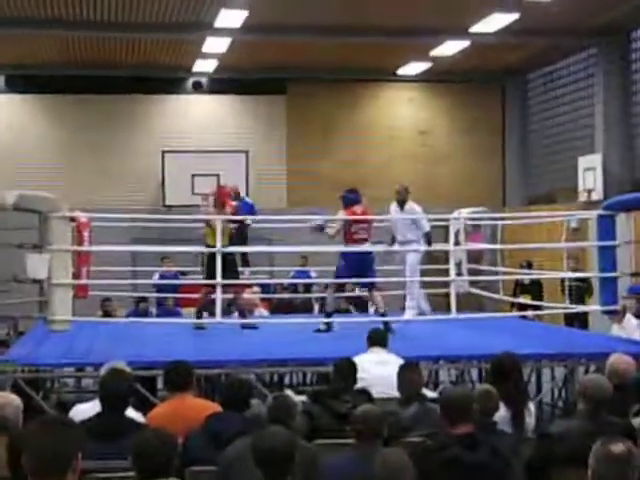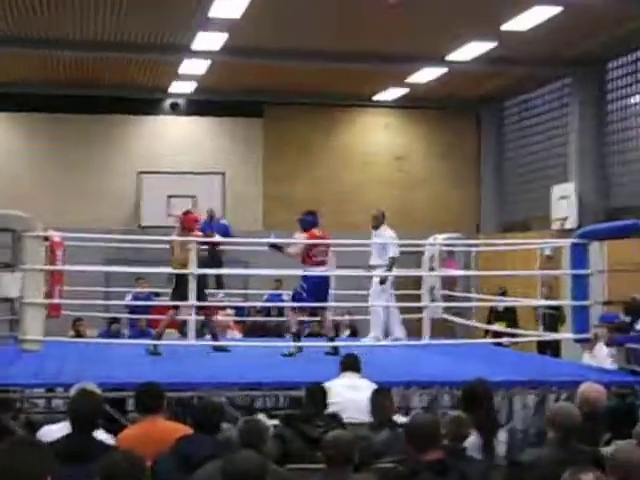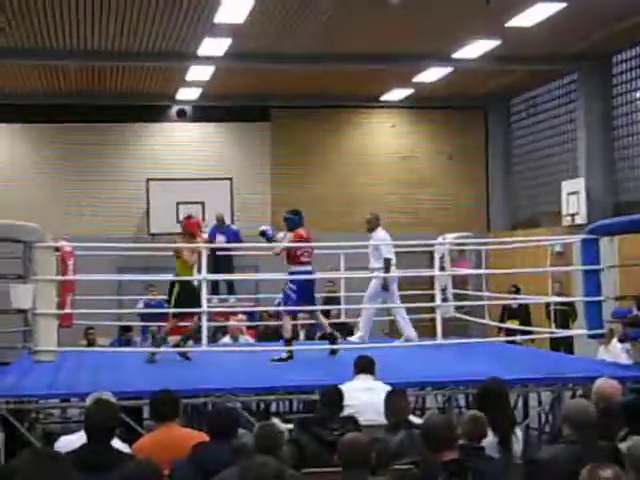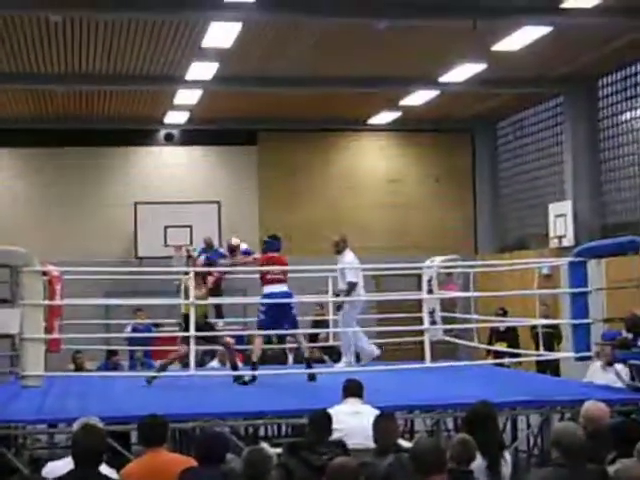
dt=0.4s
person 1, frame 1
left shoulder: (344, 214)
right shoulder: (368, 214)
left elbow: (332, 234)
left wrist: (323, 228)
left hip: (351, 255)
right hip: (366, 254)
left knee: (332, 288)
right knee: (372, 289)
left ankle: (327, 323)
right ankle: (385, 322)
person 1, frame 2
left shoulder: (305, 236)
right shoulder: (326, 236)
left elbow: (294, 253)
left wrist: (279, 247)
left hip: (311, 277)
right hip: (323, 276)
left knee: (292, 309)
right knee: (322, 311)
left ankle: (297, 344)
right ankle: (333, 346)
person 1, frame 3
left shoulder: (291, 236)
right shoulder: (307, 235)
left elbow: (277, 251)
left wrist: (270, 238)
left hip: (297, 277)
right hip: (308, 275)
left knee: (286, 313)
right knee: (315, 310)
left ankle: (288, 351)
right ankle: (333, 340)
person 1, frame 4
left shoulder: (261, 258)
right shoulder: (285, 260)
left elbow: (241, 262)
left hip: (270, 298)
right hip: (285, 296)
left knee: (259, 335)
right knee: (297, 333)
left ankle: (253, 373)
right ankle: (309, 368)
person 2, frame 1
left shoulder: (225, 212)
right shoulder: (211, 212)
right elbow: (220, 229)
right wrist: (226, 213)
left hip: (225, 250)
right hip: (212, 252)
left knee: (236, 286)
right knee: (209, 287)
right ankle: (198, 317)
person 2, frame 2
left shoulder: (193, 237)
right shoulder: (177, 239)
right elbow: (179, 261)
right wrist: (188, 244)
right hip: (181, 278)
left knee: (207, 310)
right knee: (174, 311)
left ankle: (216, 343)
right ankle: (154, 344)
person 2, frame 3
left shoulder: (191, 243)
right shoulder: (180, 243)
right elbow: (191, 261)
right wrist: (197, 247)
left hip: (188, 284)
right hip: (180, 285)
left knee: (199, 317)
right knee: (174, 321)
left ankle: (180, 344)
right ankle: (152, 352)
person 2, frame 4
left shoulder: (205, 281)
right shoulder: (189, 281)
right elbow: (197, 295)
left hip: (202, 321)
right hip: (189, 321)
left knee: (228, 344)
right knee: (183, 351)
left ankle: (237, 375)
right ankle: (155, 374)
person 3, frame 1
left shoulder: (415, 209)
right shoulder: (393, 207)
left elbow: (426, 230)
left wrist: (430, 248)
right wrist: (391, 244)
left hip: (414, 247)
right hip: (402, 247)
left knee: (411, 279)
right knee: (412, 279)
left ankle: (411, 311)
right ankle: (423, 308)
person 3, frame 2
left shoulder: (388, 234)
right shoulder: (375, 233)
left elbow: (393, 257)
left wrist: (385, 274)
right wrist: (370, 266)
left hip: (383, 272)
right hip: (378, 271)
left knee: (375, 302)
right knee: (389, 304)
left ankle: (375, 335)
right ankle: (398, 335)
person 3, frame 3
left shoulder: (381, 236)
right shoulder: (376, 236)
left elbow: (387, 259)
left wrist: (385, 279)
left hip: (383, 275)
right hip: (388, 275)
left knee: (369, 304)
right knee: (395, 305)
left ankle: (362, 336)
right ankle: (409, 335)
person 3, frame 4
left shoulder: (348, 259)
right shoulder: (343, 258)
left elbow: (352, 283)
left wrist: (342, 300)
right wrist: (340, 292)
left hip: (352, 297)
right hip: (350, 297)
left knee: (346, 328)
right knee: (351, 327)
left ankle: (348, 360)
right ankle: (370, 351)
